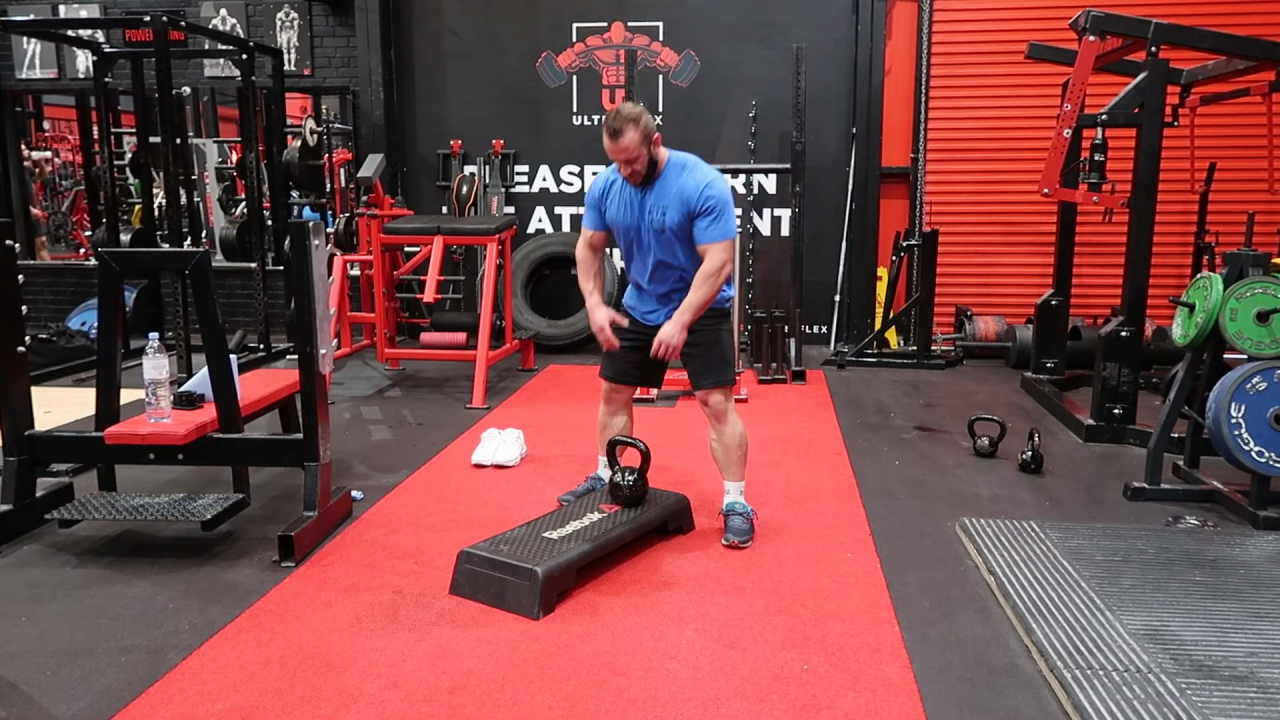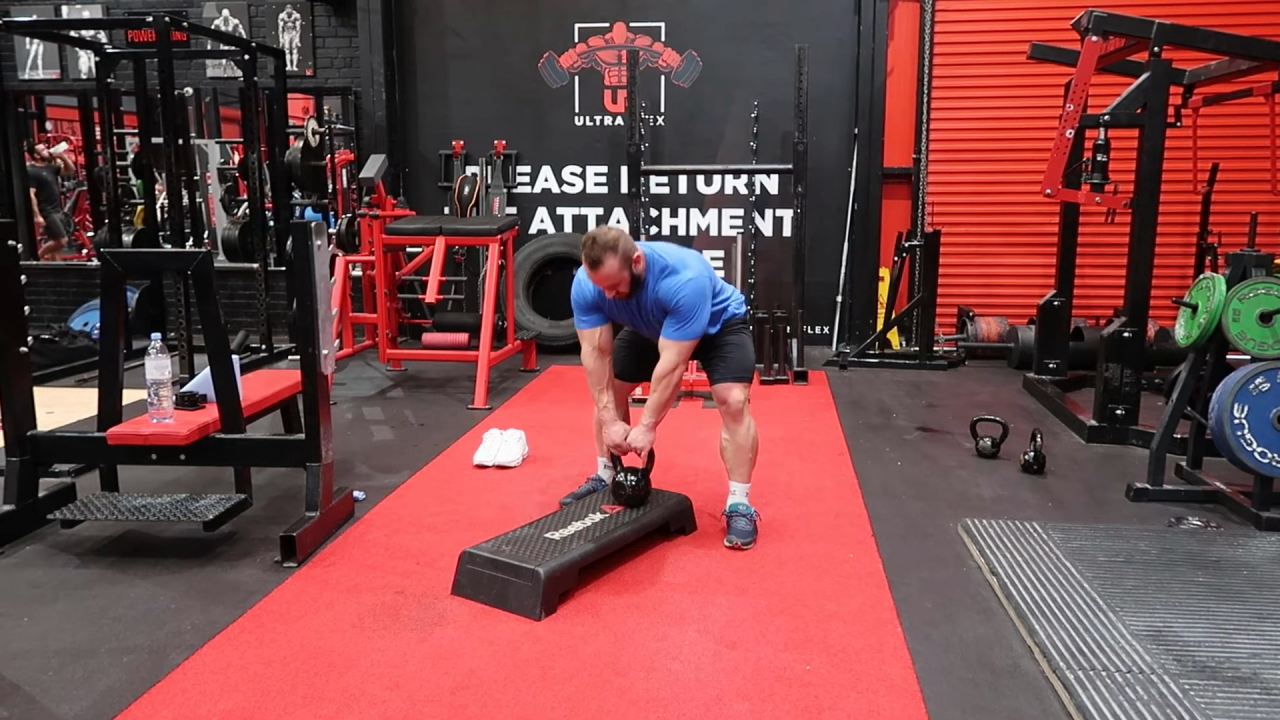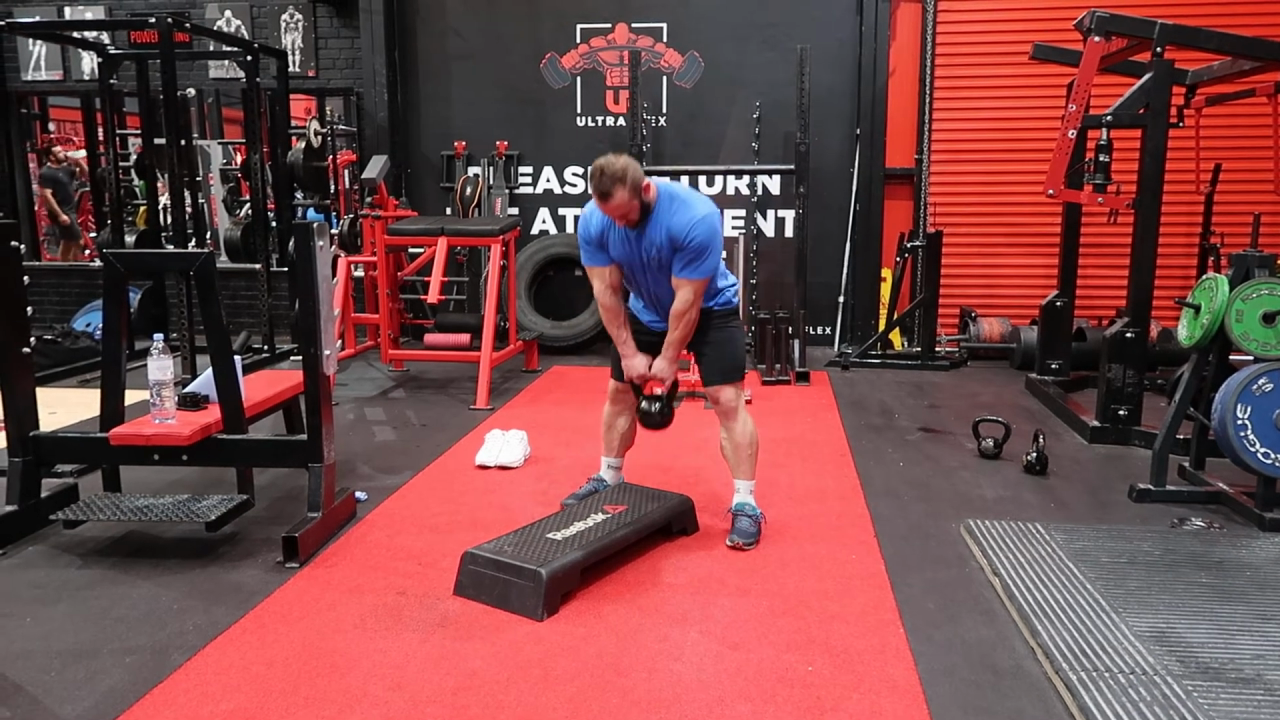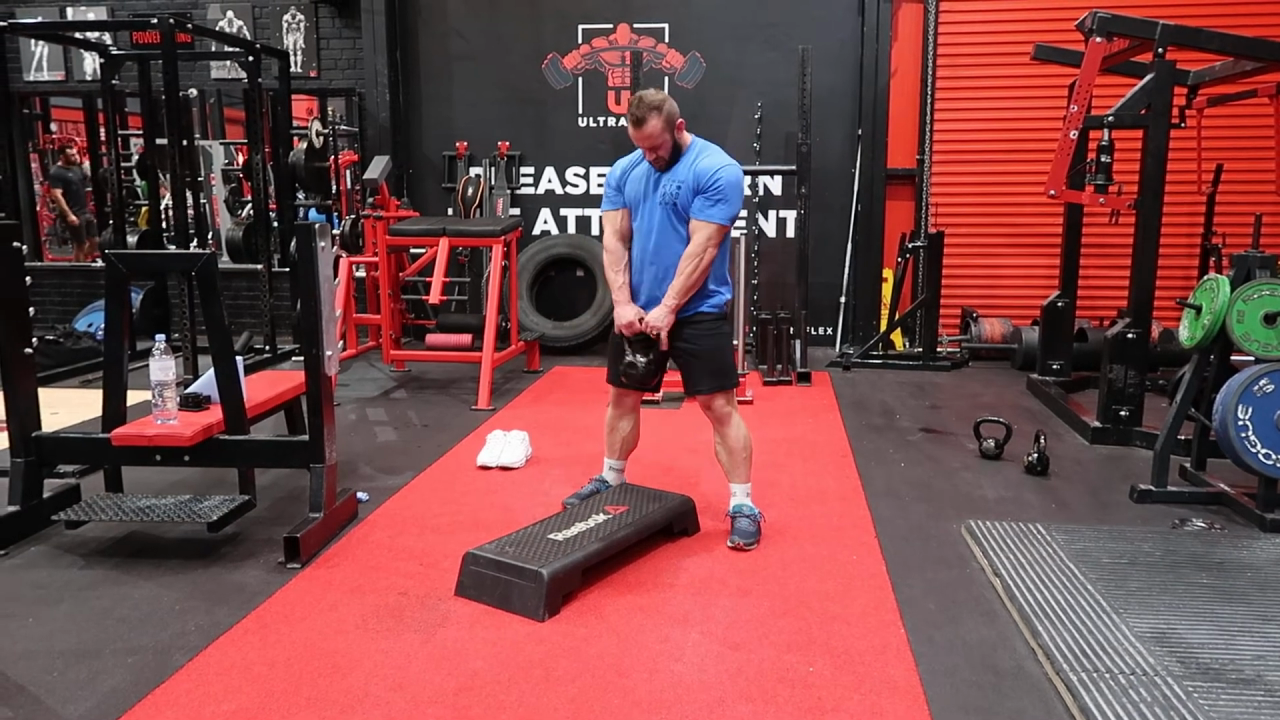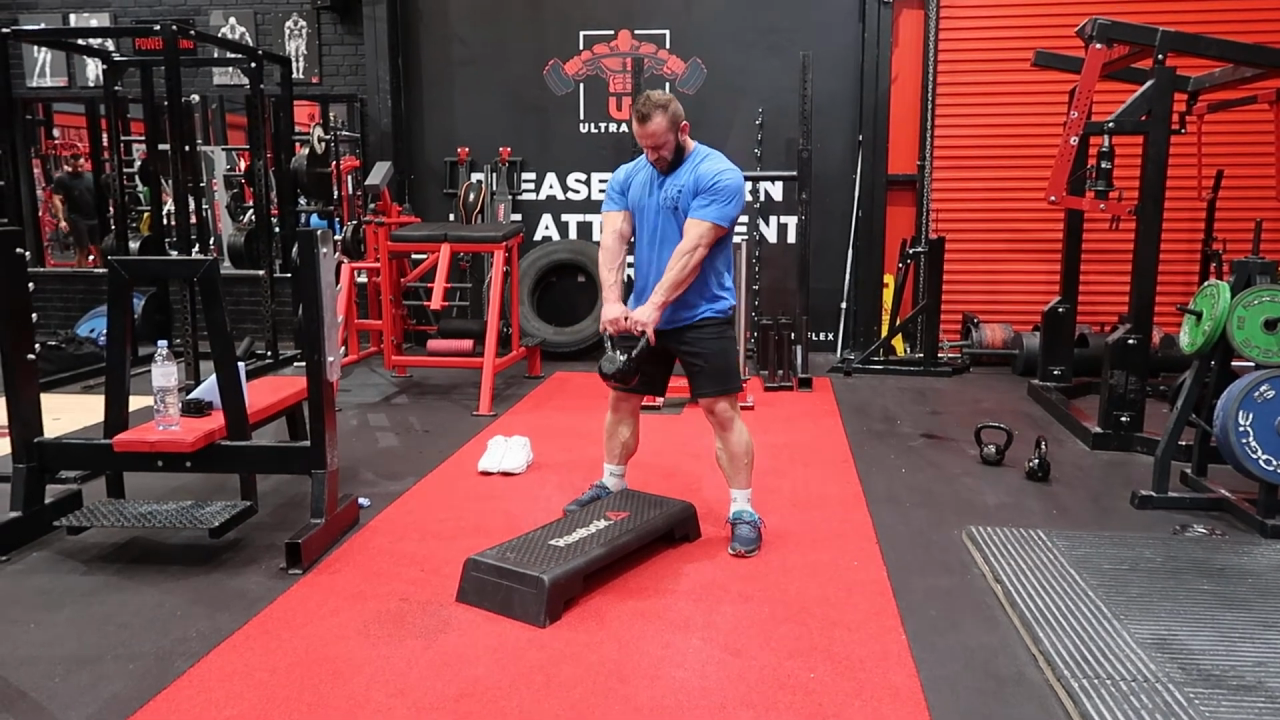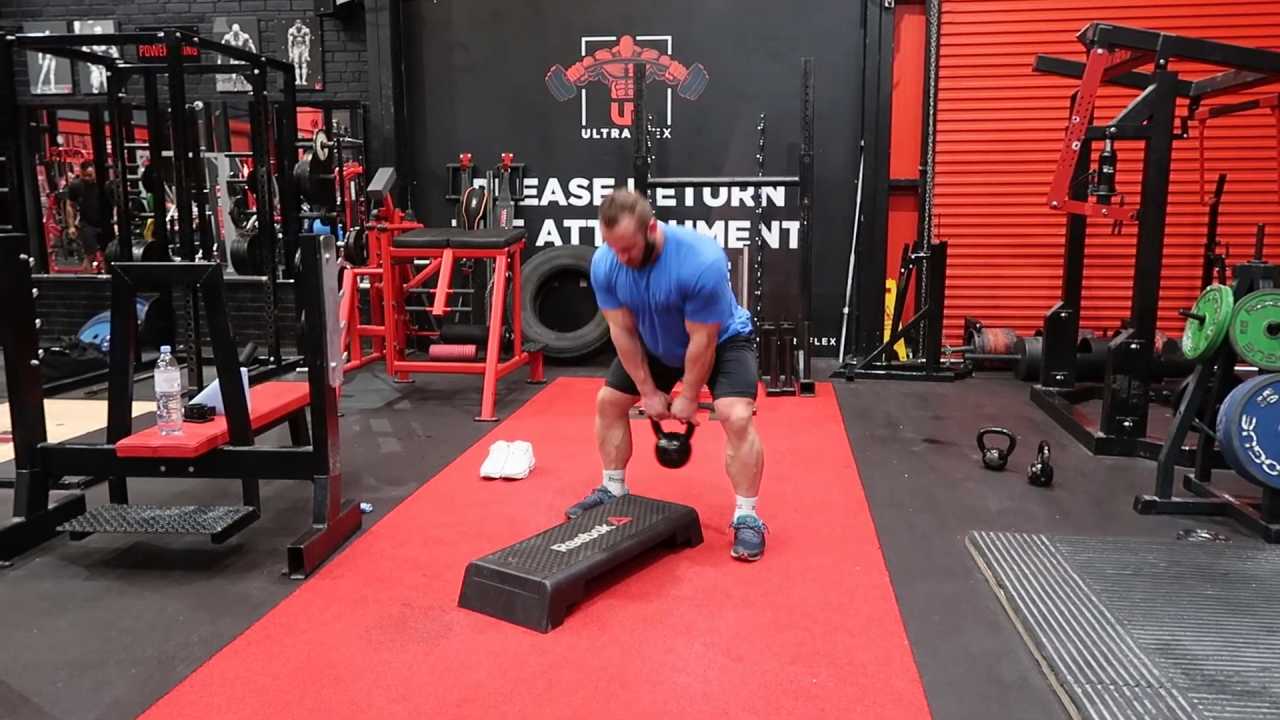
dt=0.4s
person 1, frame 1
left shoulder: (702, 185)
right shoulder: (604, 186)
left elbow: (718, 263)
right elbow: (588, 246)
left wrist: (681, 322)
right wrist: (594, 304)
left hip: (700, 312)
right hip: (638, 309)
left knee: (716, 402)
right knee: (613, 392)
left ankle: (736, 503)
right ankle: (606, 477)
person 1, frame 2
left shoulder: (686, 278)
right shoulder: (586, 284)
left elbow: (672, 364)
right elbow: (596, 353)
left wrist: (647, 427)
right wrist: (609, 420)
left hip: (718, 324)
left knee: (733, 401)
right knee: (607, 386)
left ankle: (739, 505)
right ankle: (605, 478)
person 1, frame 3
left shoulder: (695, 216)
right shoulder: (593, 221)
left elbow: (688, 300)
right elbow: (607, 291)
left wrist: (669, 360)
right wrist: (629, 353)
left hip: (710, 309)
right hip: (646, 313)
left knee: (728, 398)
right knee: (618, 389)
left ankle: (744, 504)
right ankle: (608, 478)
person 1, frame 4
left shoulder: (718, 170)
right shoulder: (623, 172)
left elbow: (702, 248)
right elbow: (615, 240)
left wrist: (668, 309)
right wrist: (623, 302)
left hip: (698, 312)
right hip: (637, 309)
left knee: (718, 405)
right knee: (622, 397)
left ankle: (743, 505)
right ankle: (611, 481)
person 1, frame 5
left shoulder: (719, 175)
right shoulder: (626, 177)
left elbow: (693, 248)
right elbow: (613, 240)
left wrist: (655, 305)
right wrist: (611, 300)
left hip: (703, 317)
right hip: (639, 314)
left knee: (721, 411)
right knee: (621, 400)
left ankle: (743, 512)
right ankle: (612, 486)
person 1, frame 6
left shoulder: (702, 262)
right shoulder: (605, 264)
left elbow: (703, 343)
right elbow: (623, 333)
left wrist: (688, 398)
right wrist: (647, 392)
left hip: (723, 340)
right hip: (657, 344)
left knee: (736, 418)
right knee: (608, 400)
left ankle: (747, 517)
right ankle: (613, 490)
